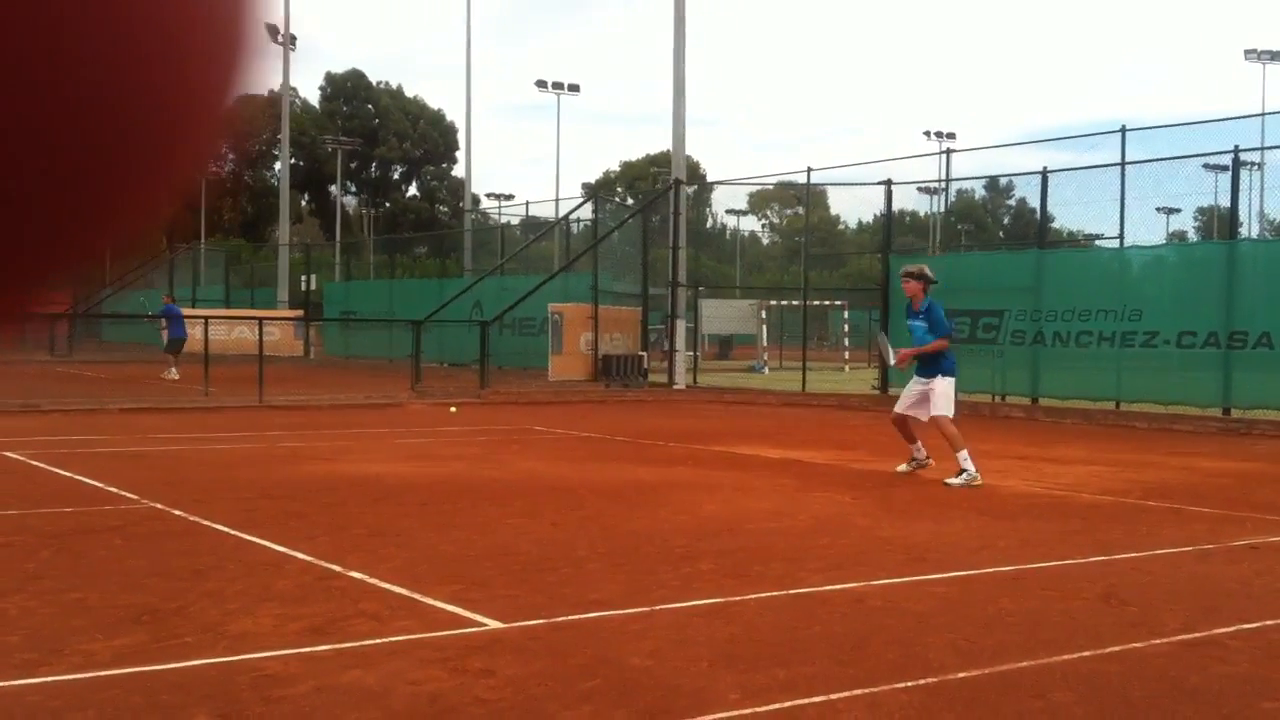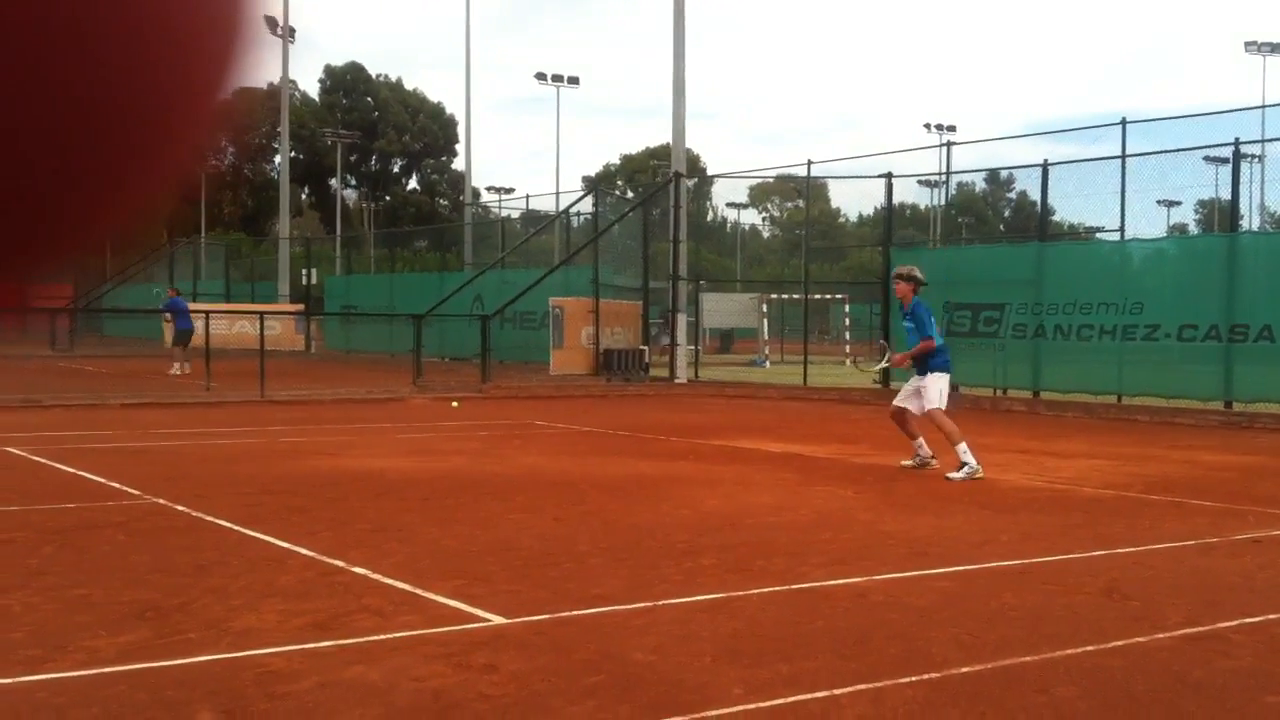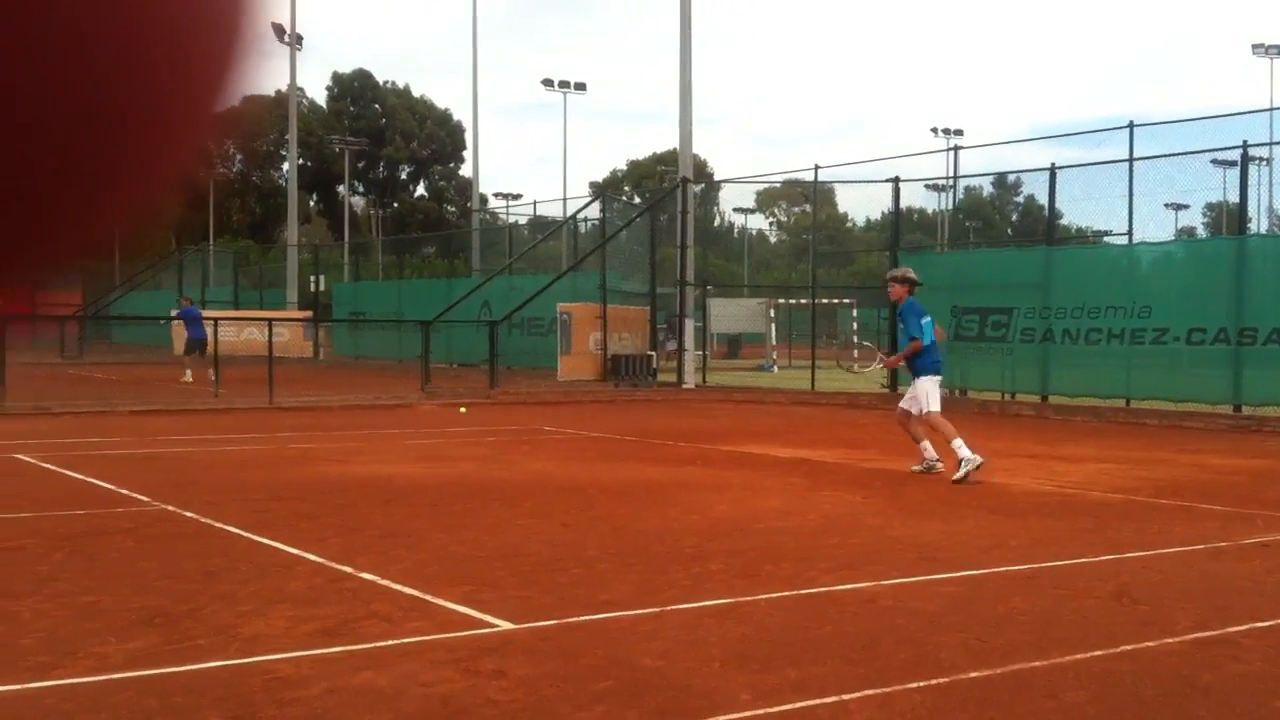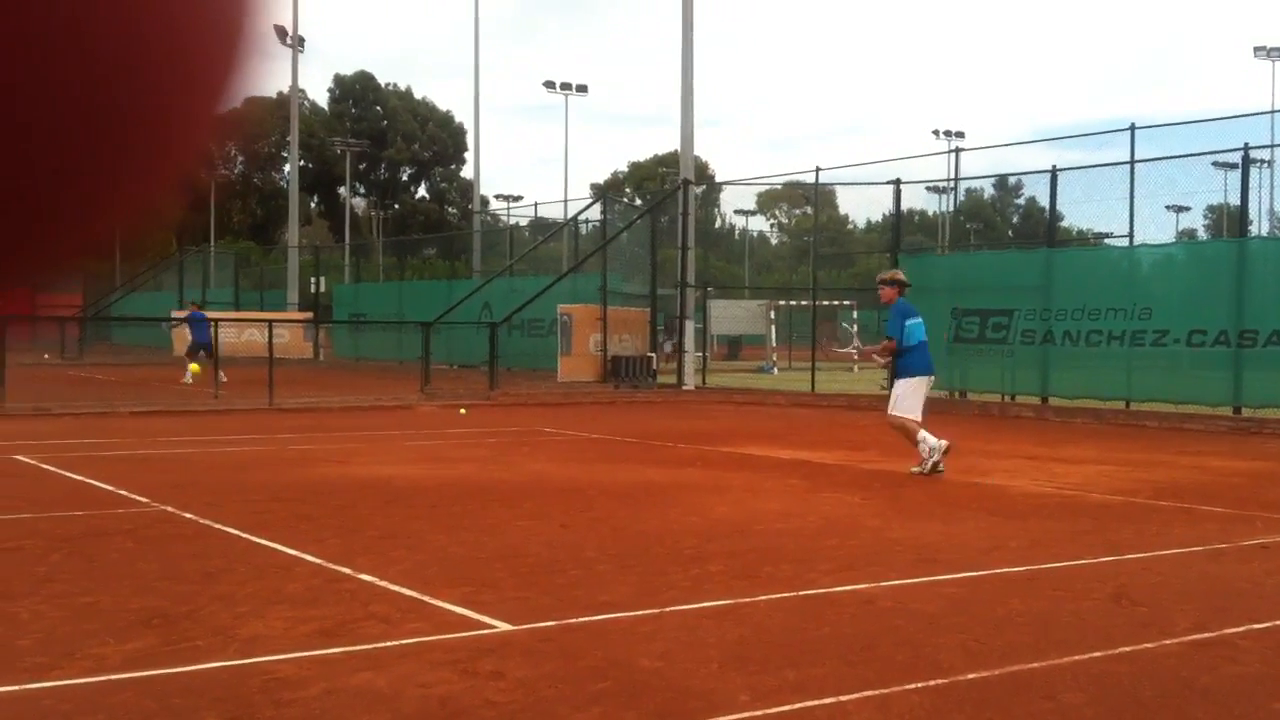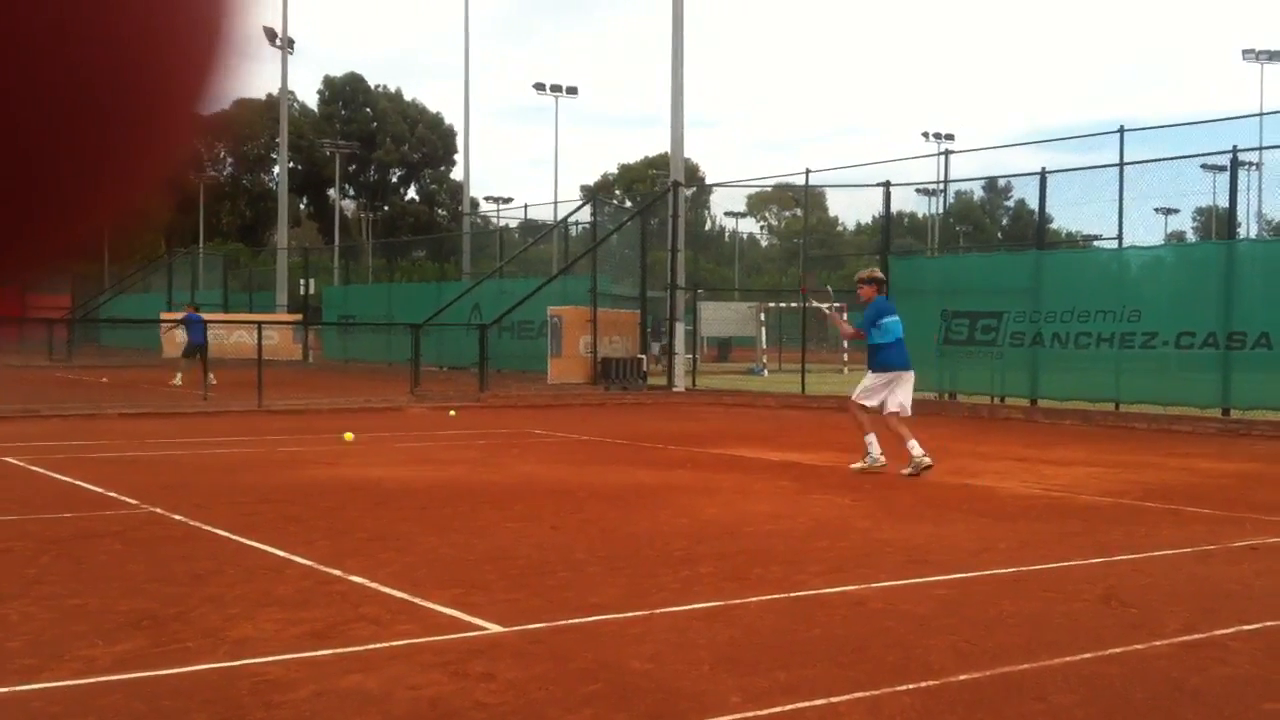
dt=0.1s
person 1, frame 1
left shoulder: (932, 309)
right shoulder: (910, 308)
left elbow: (944, 342)
left wrist: (913, 352)
right wrist: (906, 355)
left hip: (941, 374)
right hip: (922, 374)
left knee: (940, 420)
right knee: (897, 417)
left ankle: (969, 471)
right ankle: (920, 458)
person 1, frame 2
left shoulder: (919, 309)
right shoulder: (906, 309)
left elbow: (930, 343)
left wrist: (904, 356)
right wrist: (910, 358)
left hip: (934, 370)
right hip: (923, 372)
left knee: (935, 414)
right knee: (897, 411)
left ankle: (969, 463)
right ankle: (924, 454)
person 1, frame 3
left shoulder: (909, 309)
right shoulder: (911, 307)
left elbow: (917, 343)
right elbow: (936, 333)
left wrist: (897, 359)
right wrist: (906, 359)
left hip: (926, 372)
right hip: (922, 372)
left knee: (930, 416)
right knee: (903, 415)
left ankle: (967, 457)
right ankle: (932, 459)
person 1, frame 4
left shoulder: (897, 310)
right shoulder: (909, 308)
left elbow: (892, 344)
left wrist: (873, 350)
right wrist: (888, 356)
left hip: (910, 373)
right hip: (925, 371)
left knee: (896, 420)
right knee: (905, 420)
left ankle: (935, 445)
right ankle: (929, 458)
person 1, frame 5
left shoulder: (874, 307)
right shoulder: (887, 305)
left elbow: (852, 334)
left wrist: (837, 321)
right wrist: (847, 325)
left hip: (884, 369)
right hip: (903, 368)
left knee: (856, 405)
right knee: (892, 418)
left ankle: (875, 454)
right ankle: (919, 456)
